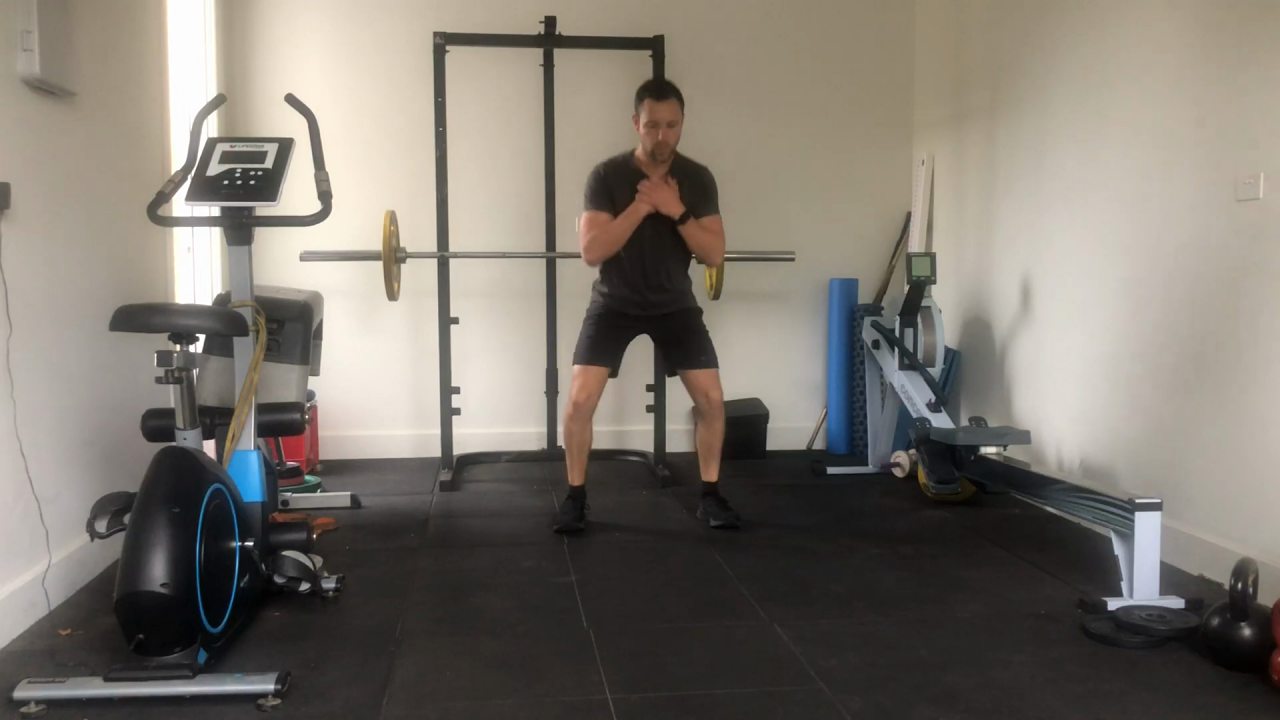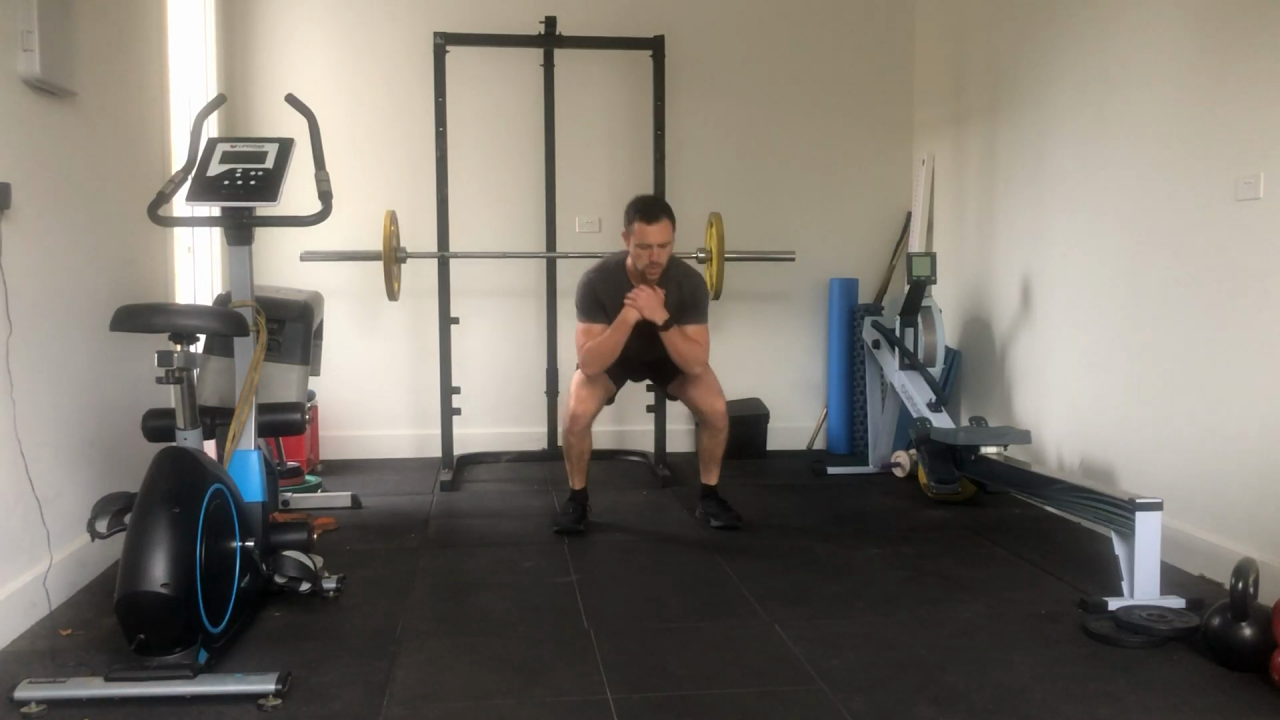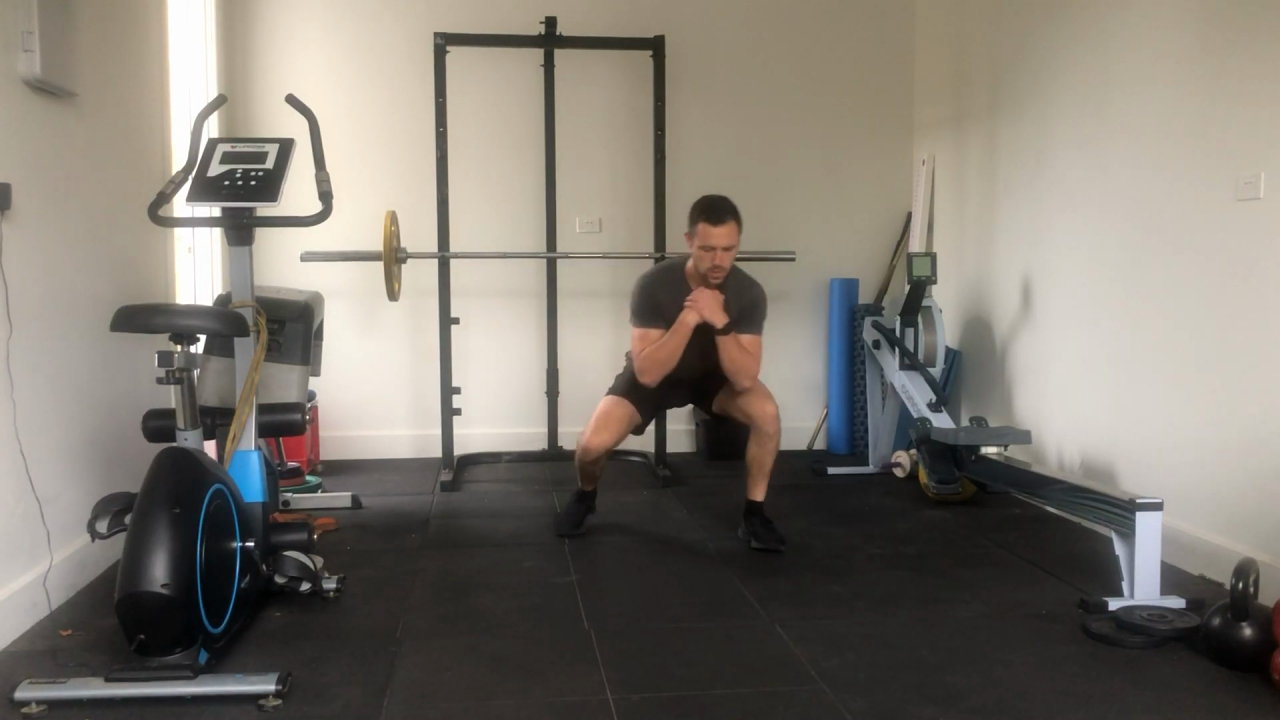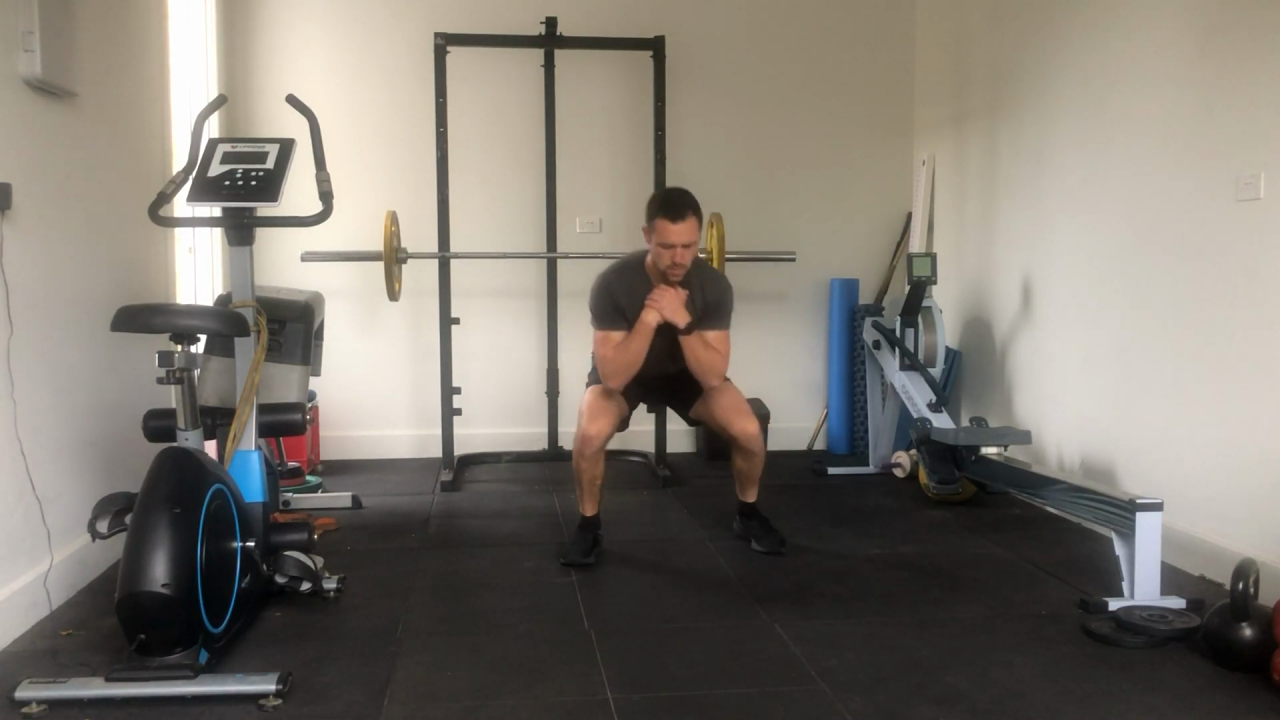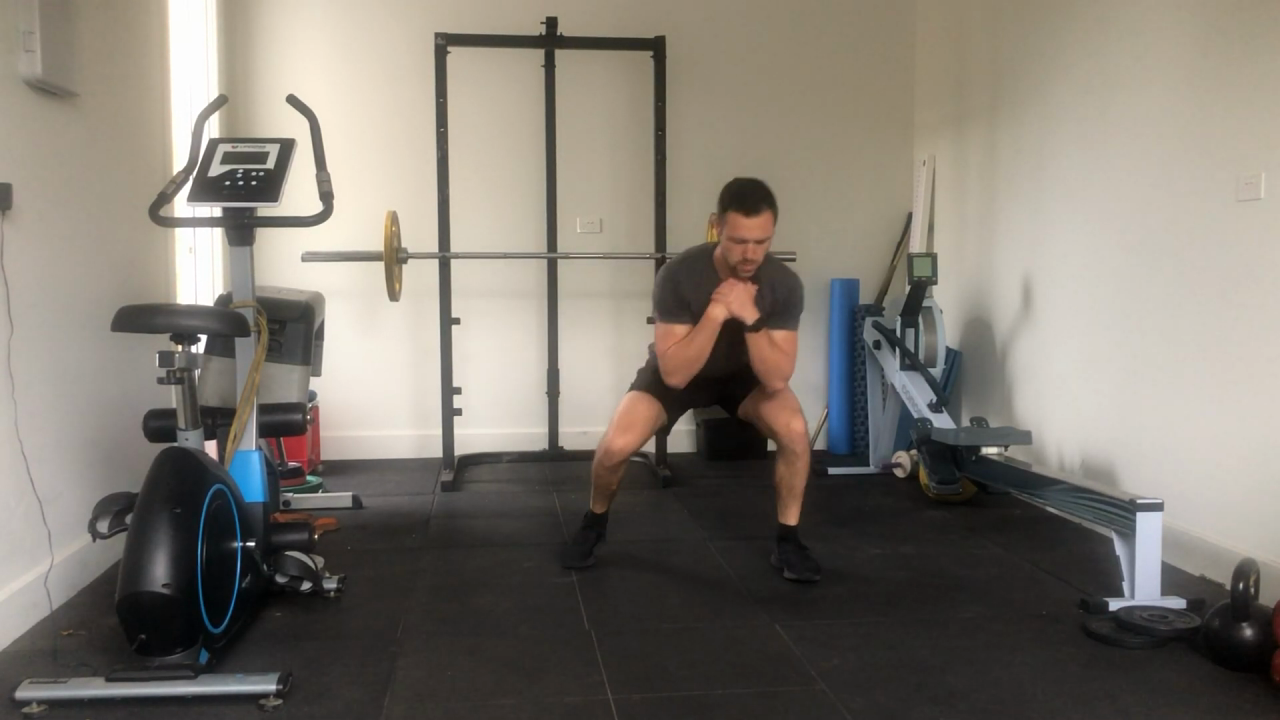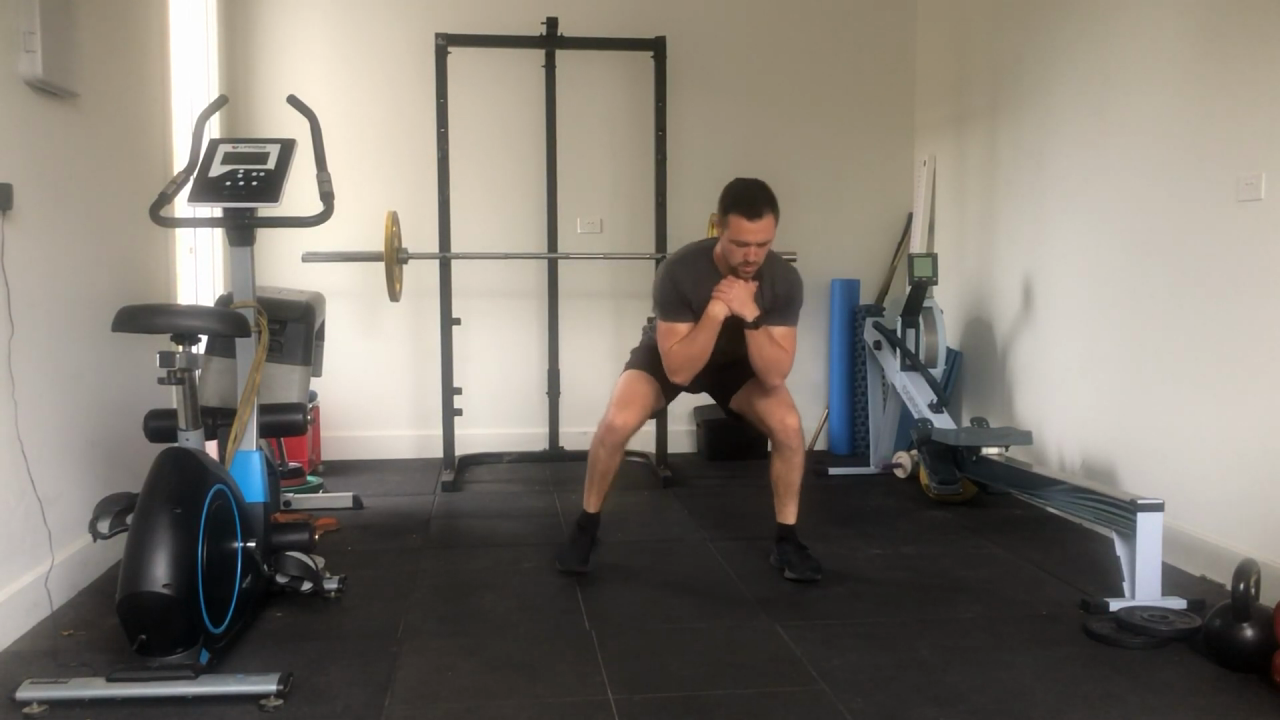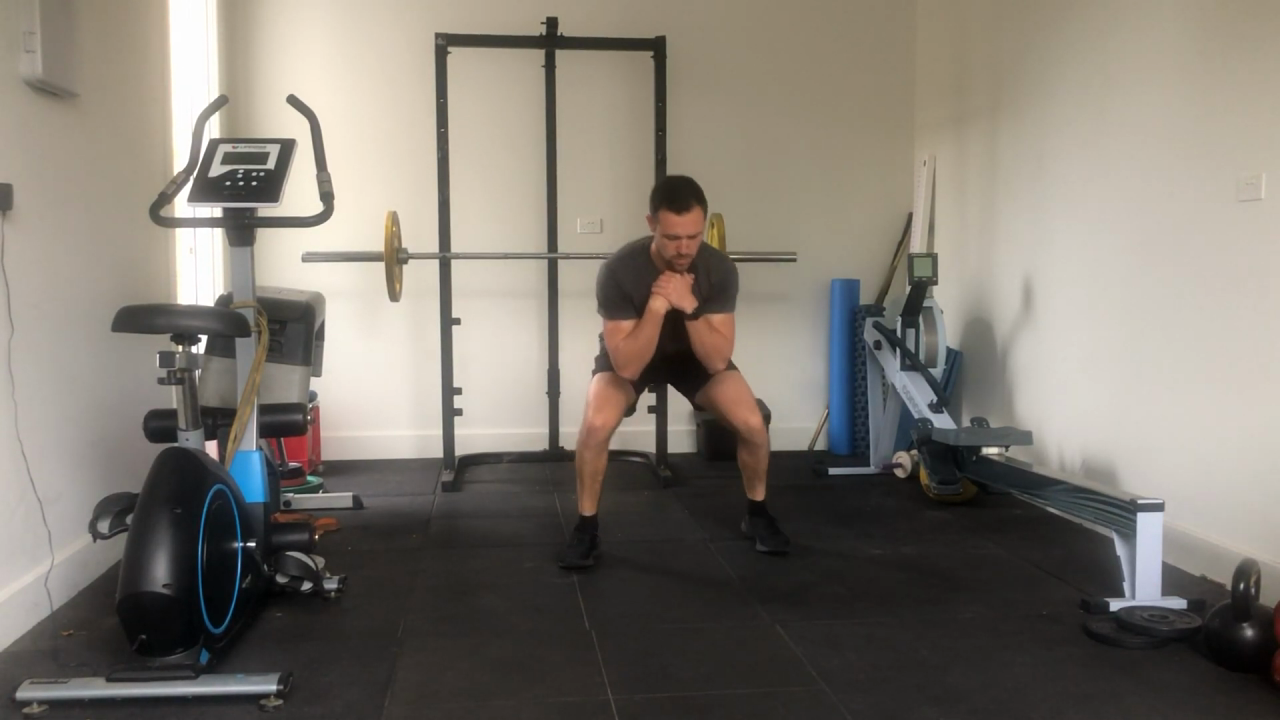
dt=0.7s
person 1, frame 1
left shoulder: (698, 178)
right shoulder: (607, 175)
left elbow: (714, 255)
right elbow: (591, 251)
left wrist: (677, 212)
right wrist: (640, 205)
left hip: (675, 305)
right hip: (615, 302)
left knee: (710, 397)
right knee: (580, 399)
left ankle: (710, 495)
right ankle: (575, 496)
person 1, frame 2
left shoulder: (689, 282)
right shoulder: (596, 281)
left elbow: (697, 365)
right elbow: (589, 364)
left wrist: (662, 319)
right wrist: (628, 315)
left hip: (668, 353)
right hip: (611, 354)
left knee: (715, 410)
right knee: (578, 412)
left ankle: (709, 495)
right ankle: (577, 498)
person 1, frame 3
left shoulder: (748, 293)
right shoulder: (654, 285)
left elbow: (745, 379)
right elbow: (648, 374)
left wrist: (722, 323)
right wrist: (689, 318)
left hip: (710, 374)
right hip: (651, 373)
left knee: (767, 415)
right knee: (594, 444)
left ankle: (753, 514)
right ankle: (585, 497)
person 1, frame 4
left shoulder: (713, 286)
right shoulder: (612, 283)
left elbow: (713, 377)
right elbow: (613, 378)
left wrist: (682, 320)
right wrist: (648, 317)
left hip: (685, 369)
right hip: (622, 368)
left knee: (748, 432)
right knee: (590, 434)
left ankle: (748, 513)
right ankle: (589, 526)
person 1, frame 5
left shoulder: (784, 284)
right shoulder: (679, 275)
left elbow: (776, 380)
right elbow: (674, 375)
left wrist: (751, 317)
right wrist: (716, 313)
left hip: (743, 371)
right hip: (675, 369)
left knee: (795, 432)
right knee: (617, 446)
left ankle: (788, 540)
right ankle: (595, 521)
person 1, frame 6
left shoulder: (785, 280)
right shoulder: (679, 271)
left elbow: (774, 377)
right elbow: (678, 372)
left wrist: (751, 315)
right wrist: (715, 312)
left hip: (737, 359)
right hip: (668, 354)
left knee: (789, 426)
right knee: (617, 424)
left ankle: (786, 538)
right ankle: (587, 523)
person 1, frame 7
left shoulder: (719, 269)
right shoulder: (619, 270)
left elbow: (718, 361)
right elbow: (628, 366)
left wrist: (691, 306)
right wrist: (656, 306)
left hip: (693, 350)
right hip: (629, 351)
left knee: (752, 423)
right knee: (597, 425)
left ankle: (756, 512)
right ankle: (586, 527)
